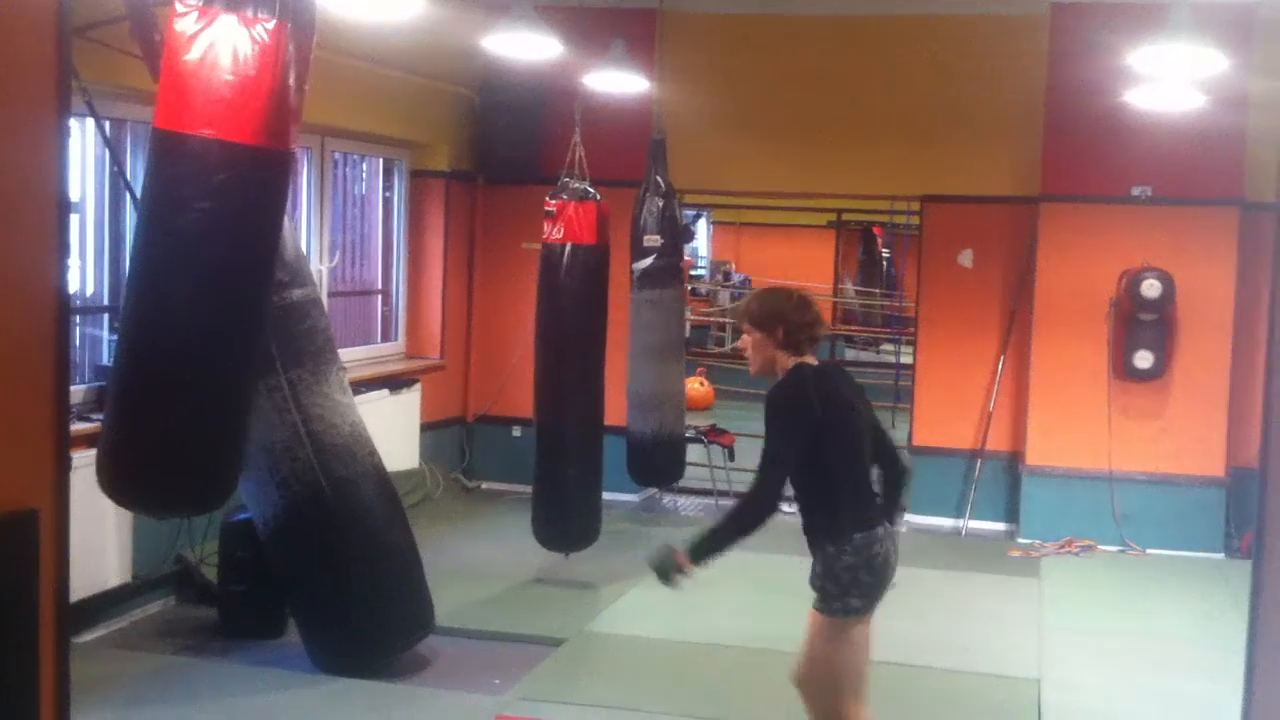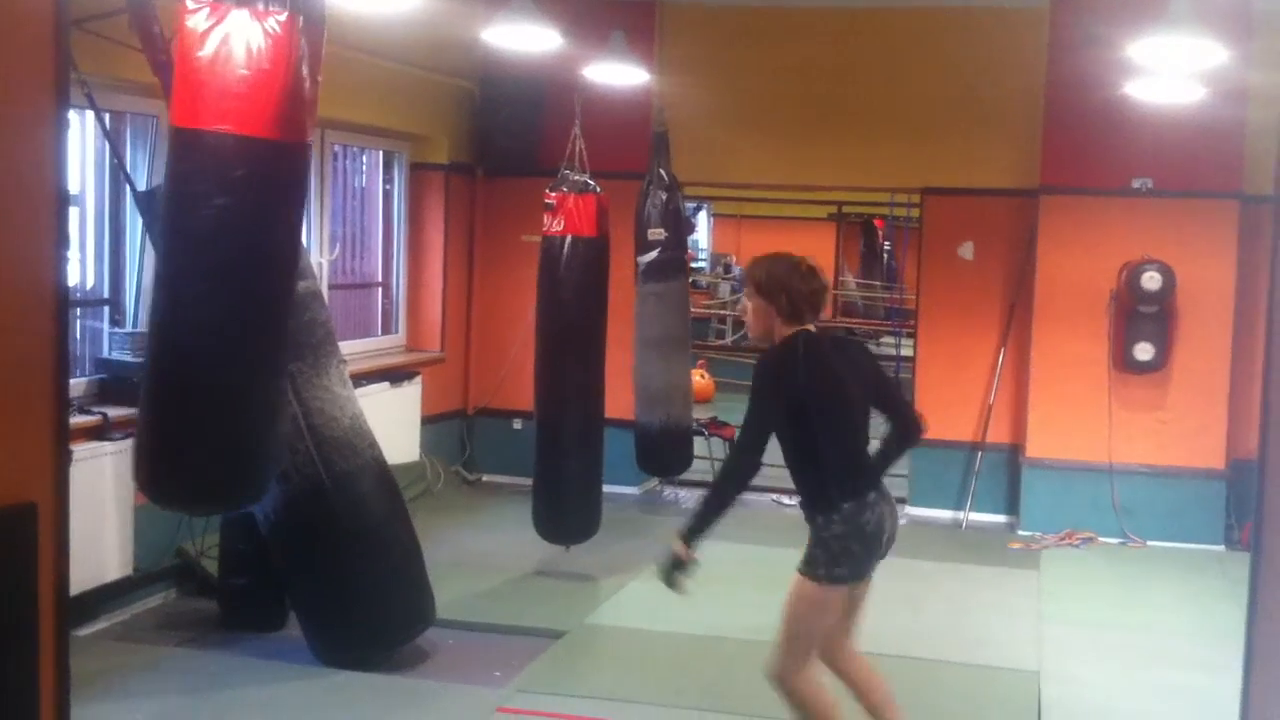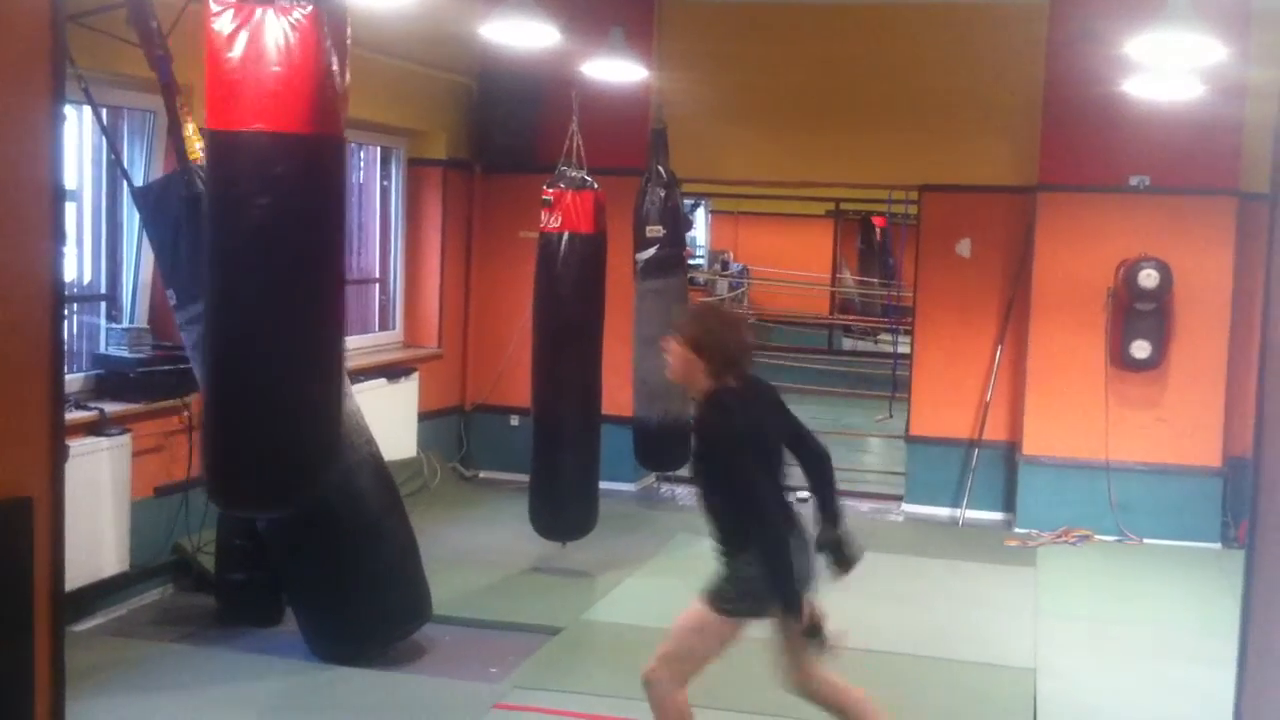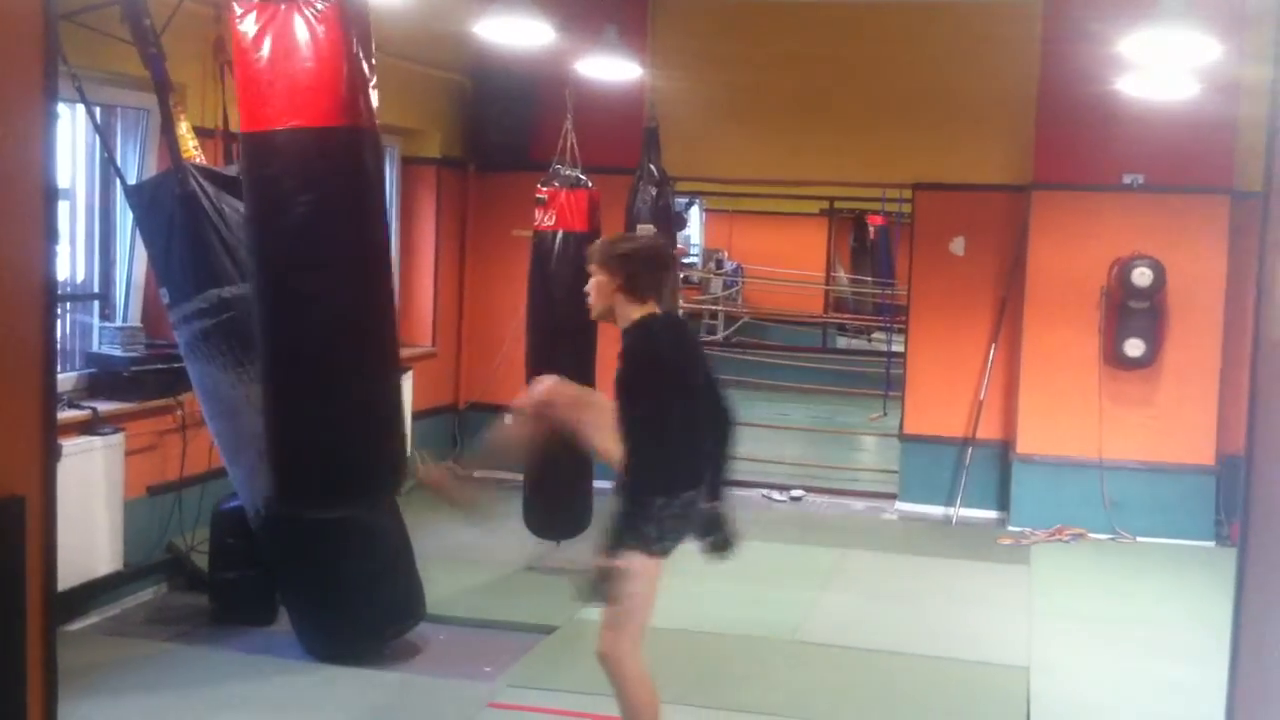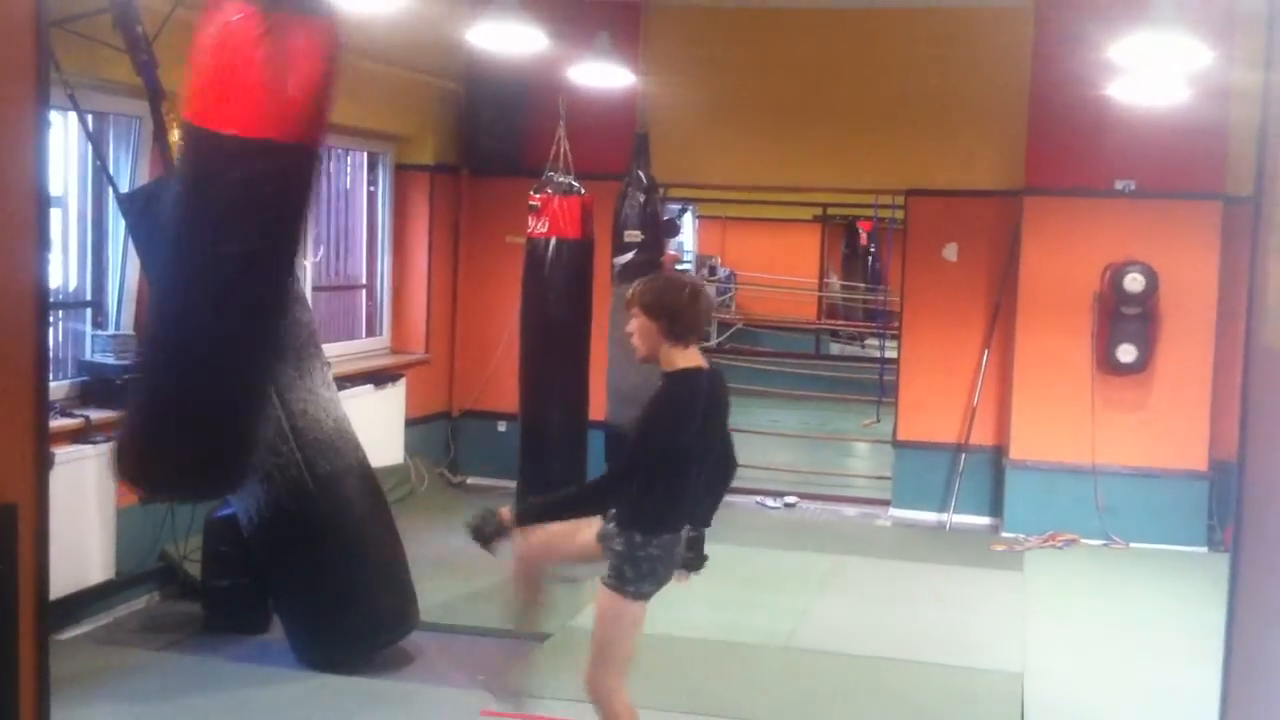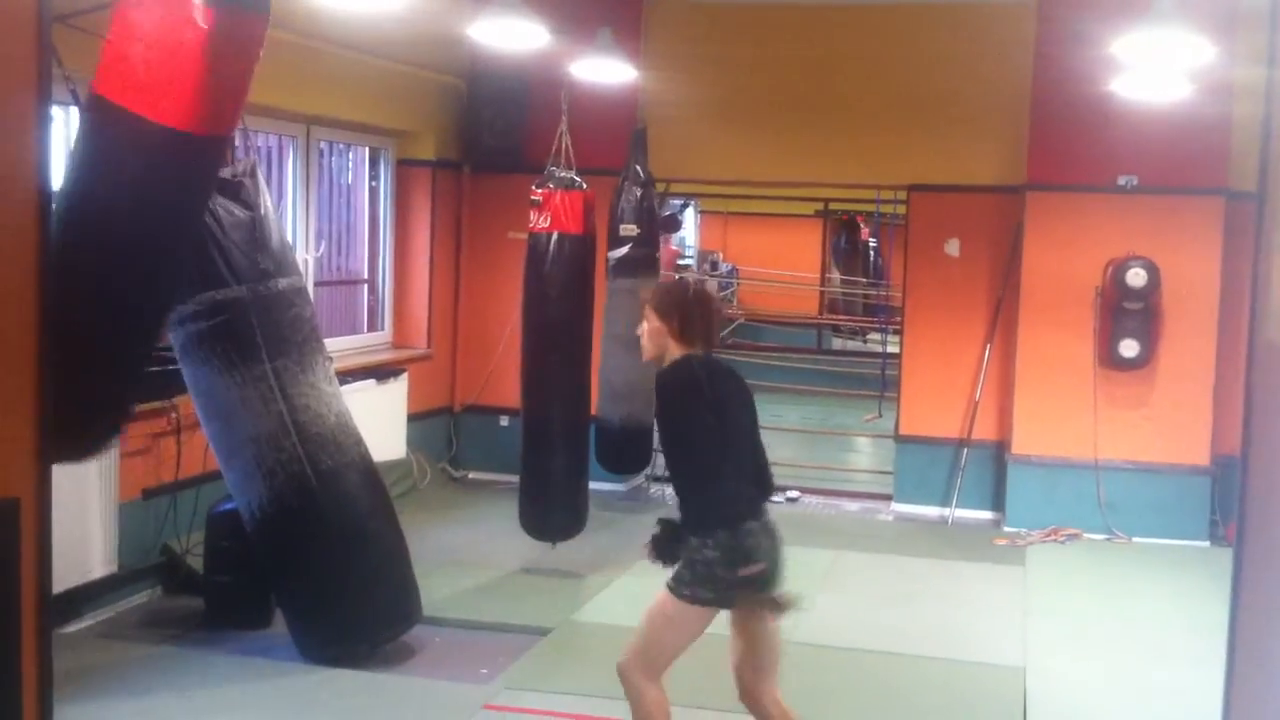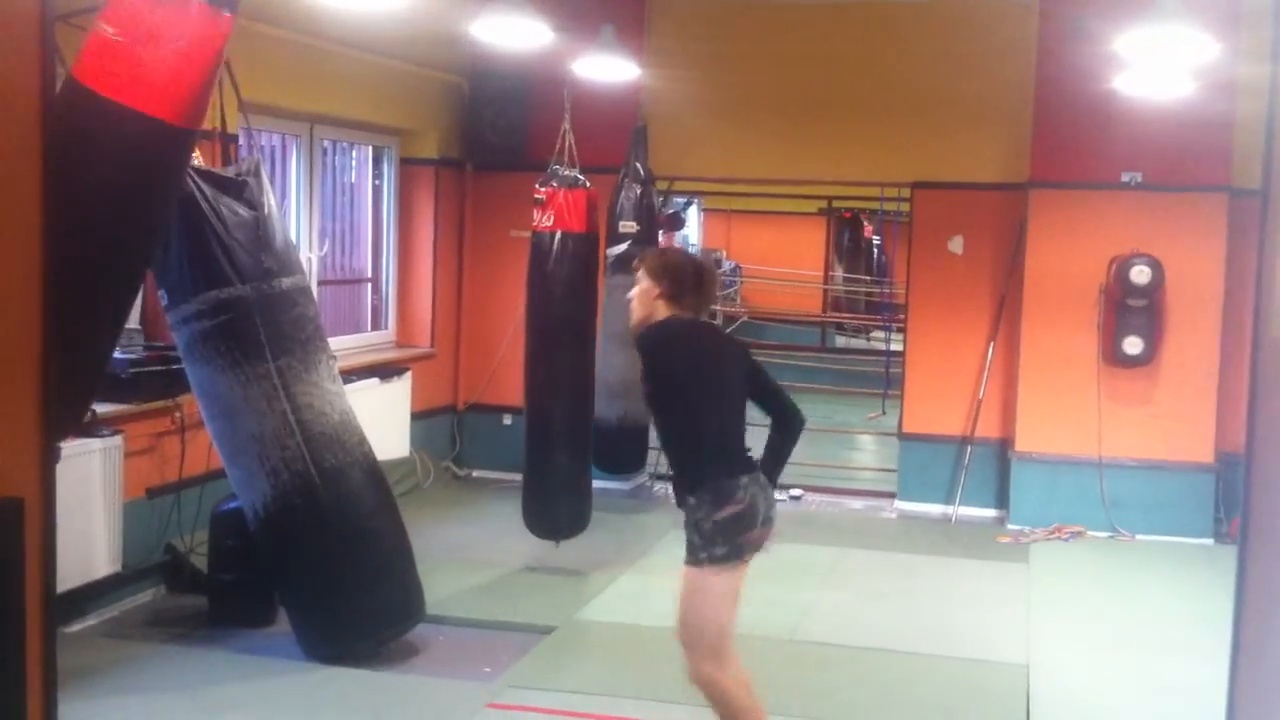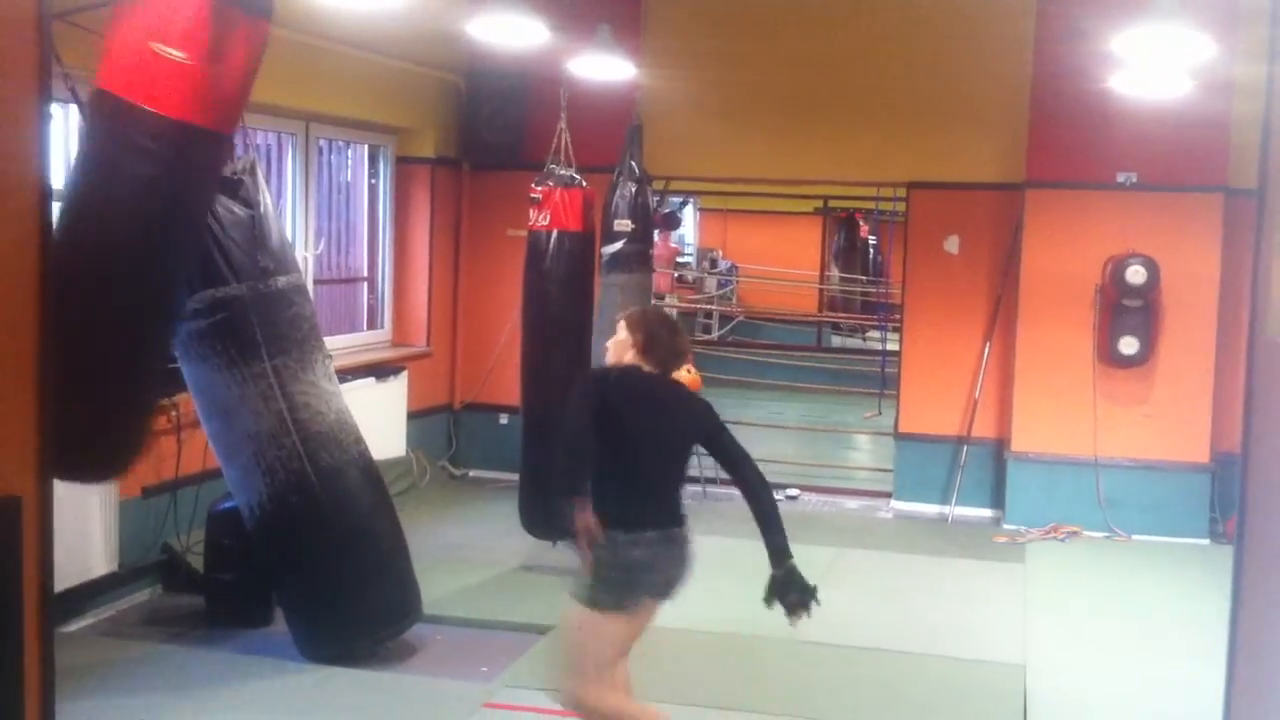
dt=0.3s
person 1, frame 1
left shoulder: (791, 397)
right shoulder: (838, 382)
left elbow: (763, 499)
right elbow: (895, 467)
left wrist: (692, 555)
left hip: (846, 556)
right hip: (871, 545)
right knee: (813, 682)
person 1, frame 2
left shoulder: (779, 365)
right shoulder: (849, 351)
left elbow: (743, 463)
right elbow: (909, 425)
left wrist: (687, 541)
left hip: (841, 525)
right hip: (873, 512)
left knee: (790, 670)
right knee: (833, 648)
person 1, frame 3
left shoulder: (717, 423)
right shoulder: (754, 393)
left elbow: (764, 510)
right elbow: (815, 456)
left wrist: (793, 609)
right wrist: (830, 526)
left hip: (754, 566)
right hip: (789, 551)
left knee: (661, 678)
right knee: (811, 681)
person 1, frame 4
left shoulder: (645, 346)
right shoulder: (673, 333)
left elbow: (647, 458)
right elbow: (718, 418)
left wrist: (614, 552)
right wrist: (709, 501)
left hip: (662, 506)
left knee: (618, 651)
right knee: (547, 392)
person 1, frame 5
left shoulder: (678, 400)
right shoulder: (709, 381)
left elbow: (614, 485)
right elbow: (722, 466)
left wrist: (512, 517)
right wrist: (694, 531)
left hip: (643, 545)
right hip: (655, 529)
left knee: (604, 684)
right knee: (530, 545)
person 1, frame 6
left shoulder: (677, 381)
right shoulder: (728, 379)
left elbow: (713, 475)
left wrist: (745, 562)
left hip: (717, 551)
right hip: (755, 544)
left knee: (636, 671)
person 1, frame 7
left shoulder: (660, 340)
right shoulder: (723, 343)
left elbow: (703, 419)
right elbow: (790, 417)
left wrist: (728, 501)
left hip: (716, 506)
right hip: (748, 496)
left knee: (708, 665)
right knee: (694, 634)
person 1, frame 8
left shoulder: (601, 382)
right shoulder: (691, 404)
left elbow: (575, 442)
right elbow: (752, 480)
left wrist: (581, 506)
right wrist: (782, 564)
left hip: (620, 552)
right hip: (668, 550)
right knee: (608, 660)
